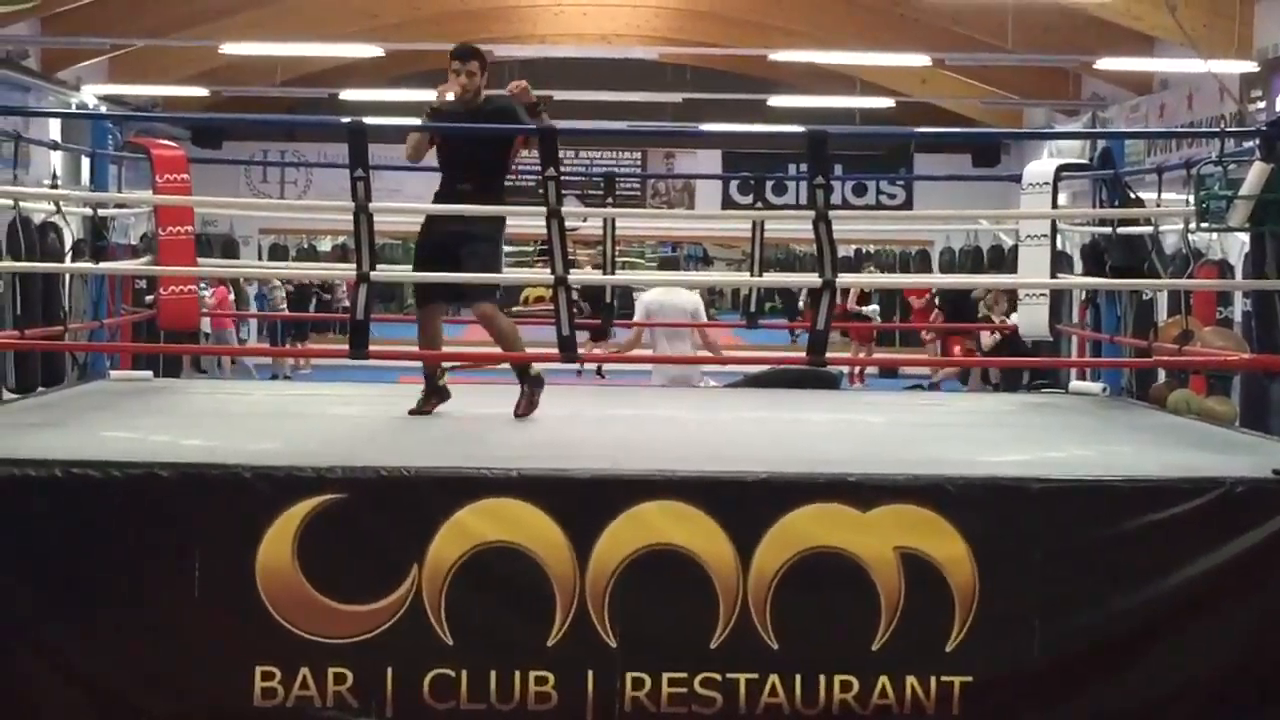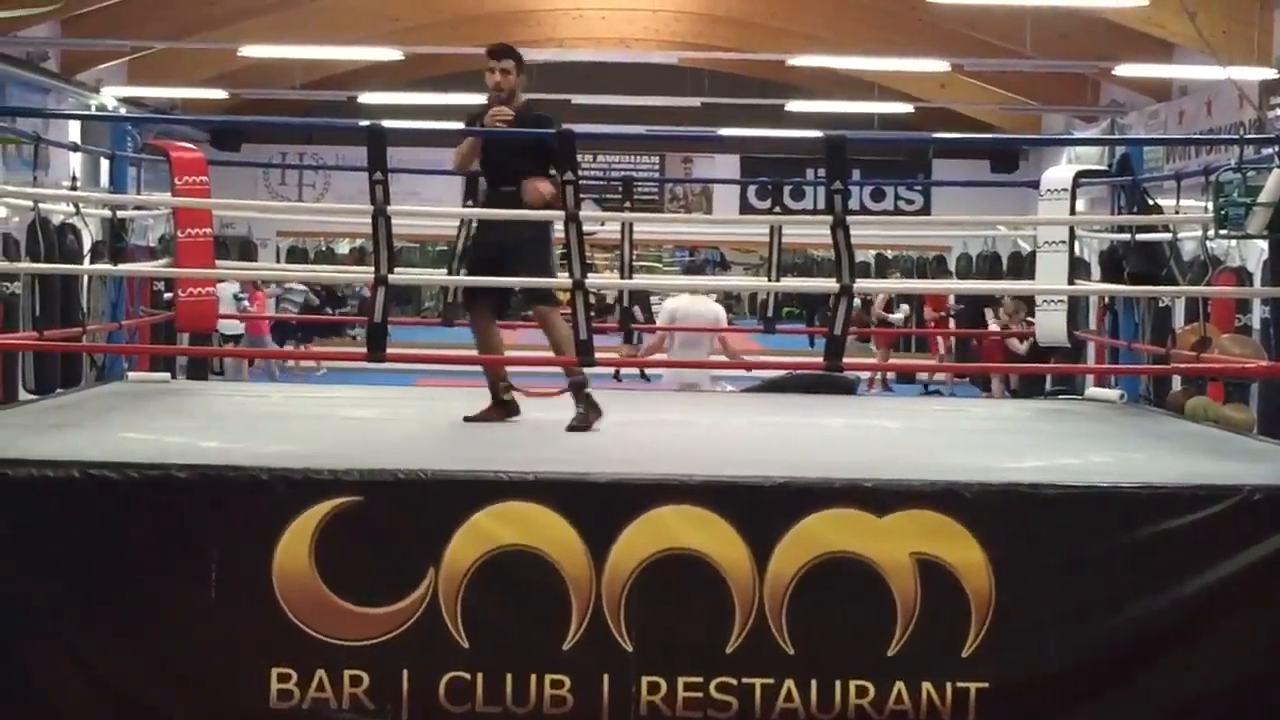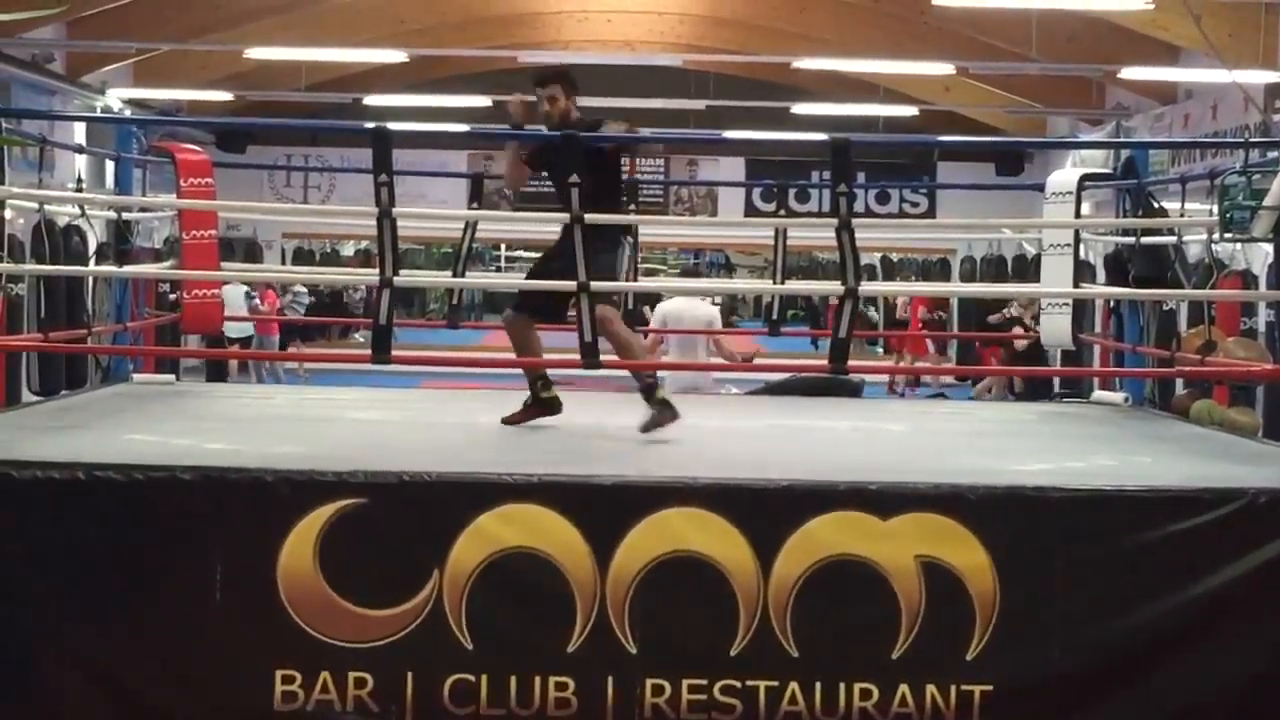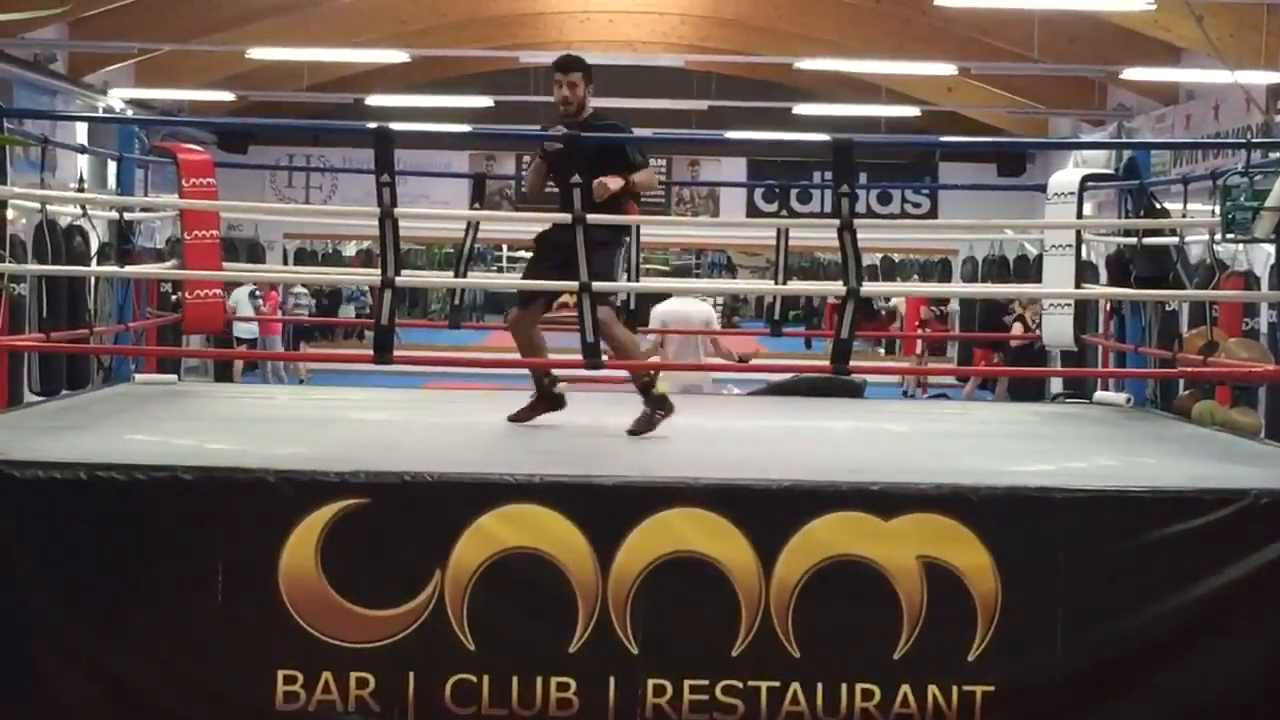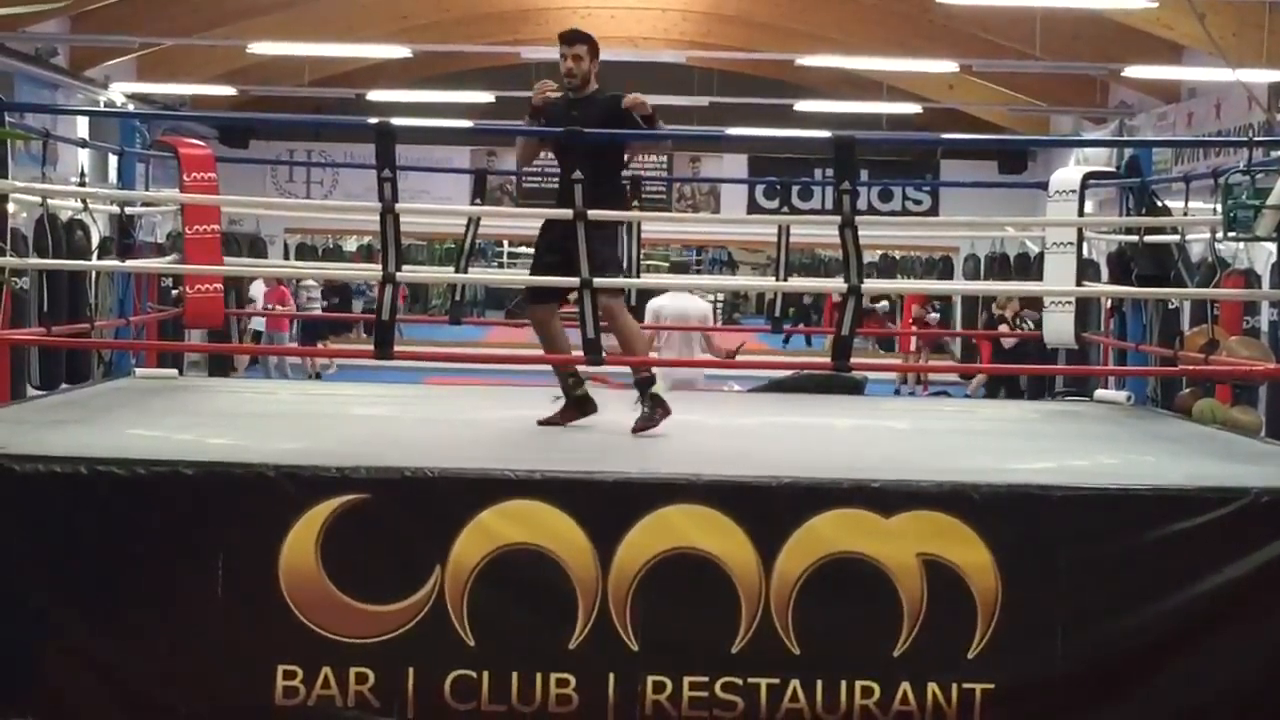
dt=0.4s
person 1, frame 1
left shoulder: (503, 109)
right shoulder: (443, 112)
right elbow: (413, 154)
left wrist: (531, 105)
right wrist: (434, 110)
left hip: (484, 222)
right hip: (442, 220)
left knee: (484, 309)
right knee: (429, 307)
left ankle: (529, 376)
right ankle: (434, 385)
person 1, frame 2
left shoulder: (539, 120)
right shoulder: (482, 118)
right elbow: (460, 164)
left wrist: (550, 186)
right wrist: (483, 128)
left hip: (532, 224)
right hip: (492, 223)
left knee: (543, 308)
right knee: (480, 313)
left ankle: (584, 399)
right ankle: (503, 398)
person 1, frame 3
left shoulder: (592, 133)
right shoulder: (547, 142)
right elbow: (514, 183)
right wrist: (516, 128)
left hip: (604, 237)
right hip: (571, 239)
left knee: (603, 313)
right knee: (516, 321)
left ankle: (660, 401)
right ankle: (542, 396)
person 1, frame 4
left shoulder: (612, 130)
right shoulder: (553, 133)
left elbow: (648, 177)
right elbow: (532, 188)
left wrist: (621, 181)
right wrist: (545, 153)
left hip: (602, 235)
right hip: (562, 232)
left knee: (600, 314)
right knee: (521, 317)
left ankle: (654, 396)
right ankle: (547, 393)
person 1, frame 5
left shoulder: (612, 104)
right shoulder: (554, 107)
left elbow: (659, 148)
right elbow: (523, 158)
left wrist: (647, 116)
right wrist: (534, 112)
left hip: (603, 216)
right hip: (563, 215)
left knee: (608, 302)
right knee: (540, 307)
left ankle: (651, 397)
right ankle: (577, 397)
